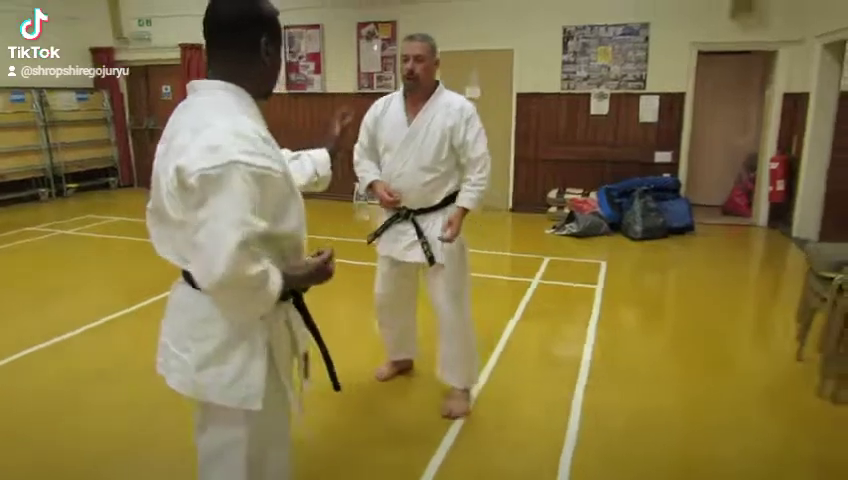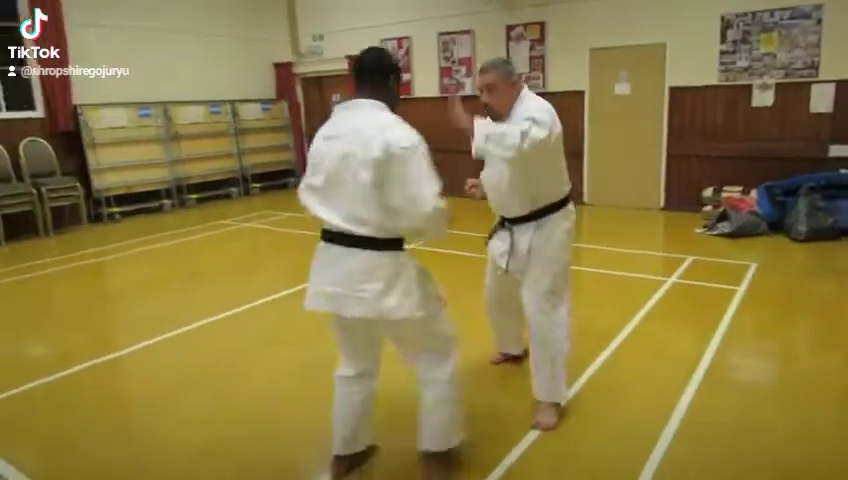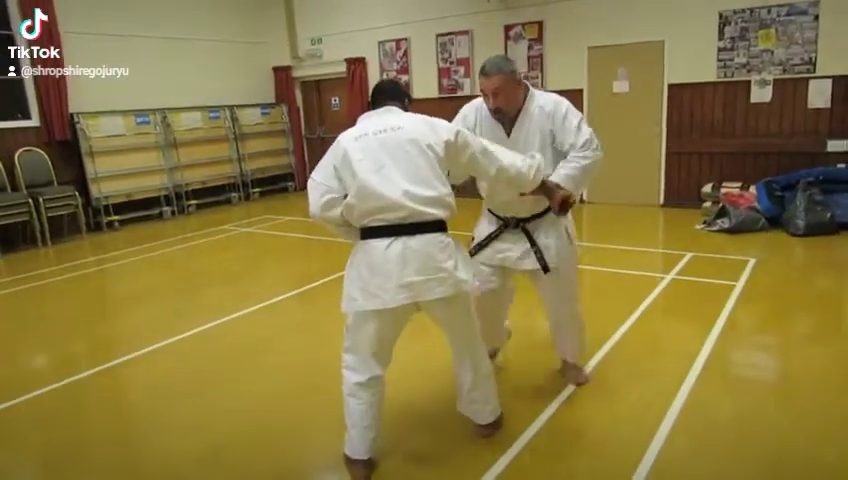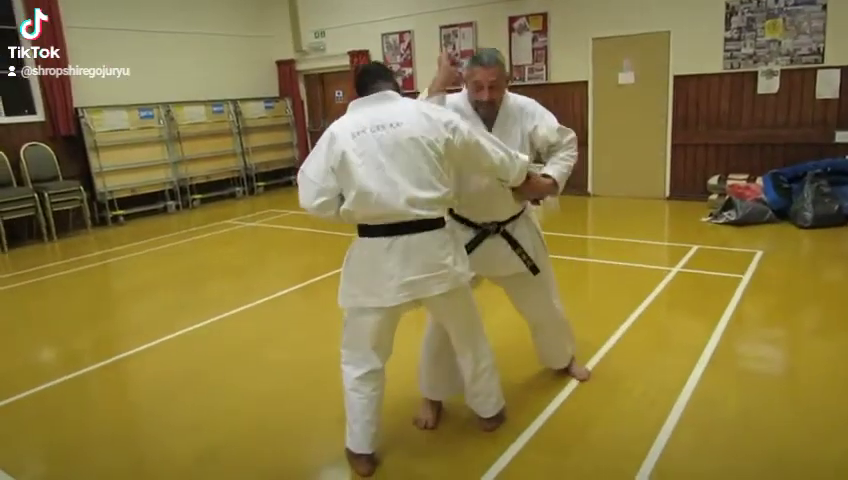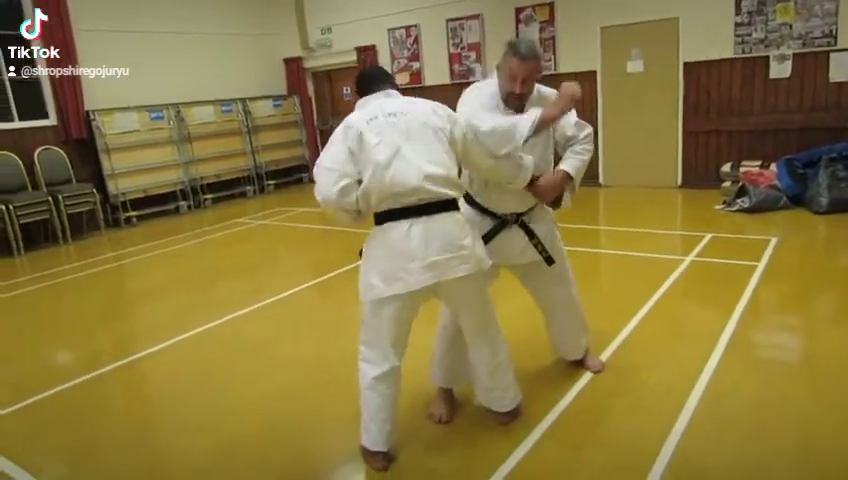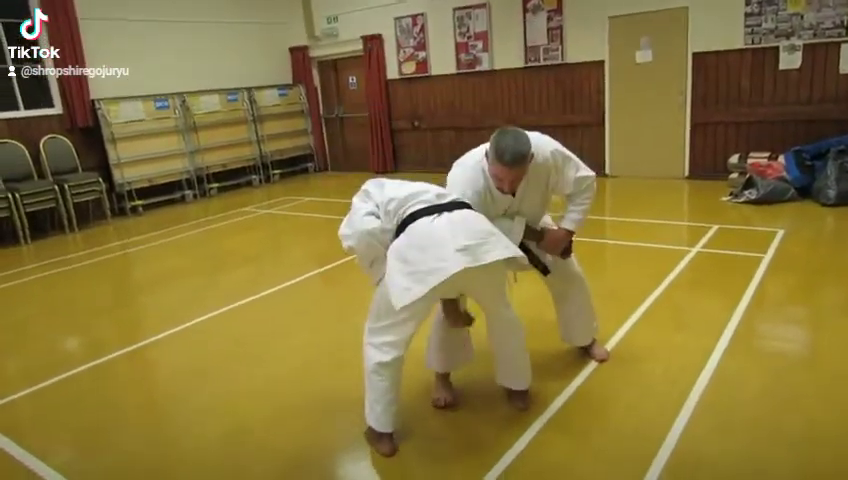
dt=0.7s
person 1, frame 1
left shoulder: (200, 113)
right shoulder: (232, 140)
left elbow: (275, 176)
right elbow: (226, 269)
left wrist: (325, 152)
right wrist: (296, 278)
left hip: (211, 316)
right hip: (237, 329)
person 1, frame 2
left shoulder: (327, 131)
right shoulder: (398, 135)
right elbow: (423, 213)
right wrist: (437, 224)
left hip: (333, 264)
right hip: (380, 270)
left knee: (356, 365)
right knee: (437, 355)
person 1, frame 3
left shoulder: (347, 141)
right shoulder: (434, 128)
left elbow: (321, 205)
right elbow: (500, 163)
right wrist: (549, 189)
left hip: (376, 260)
right hip: (433, 251)
left knee: (362, 361)
right knee: (467, 341)
right ankle: (486, 416)
person 1, frame 4
left shoulder: (338, 132)
right shoulder: (430, 116)
left elbow: (315, 199)
right elbow: (489, 155)
right wrist: (525, 177)
left hip: (376, 256)
right hip: (433, 246)
left knee: (362, 356)
right knee: (467, 335)
right ankle: (489, 410)
person 1, frame 5
left shoulder: (352, 125)
right shoulder: (434, 110)
left elbow: (330, 192)
right elbow: (487, 156)
left wrist: (356, 212)
right wrist: (530, 176)
left hip: (394, 244)
right hip: (451, 233)
left knee: (379, 350)
right knee: (481, 328)
left ankle: (376, 445)
right ankle: (503, 404)
person 1, frame 6
left shoulder: (368, 194)
right shoulder: (419, 191)
left elbow: (361, 234)
left wrist: (384, 274)
right wrist: (450, 306)
left hip: (422, 245)
right hip: (474, 230)
left knee: (382, 339)
right knee: (500, 311)
left ankle: (381, 431)
right ankle: (517, 388)
person 2, frame 1
left shoulder: (458, 109)
right shoulder: (381, 109)
left elbow: (478, 167)
right elbow: (363, 155)
left wrist: (461, 211)
right wrist: (376, 185)
left hip: (439, 221)
right hip: (395, 220)
left knee: (451, 304)
right knee: (389, 297)
left ankle: (459, 385)
right ankle: (401, 357)
person 2, frame 2
left shoulder: (537, 113)
right shoulder: (493, 123)
left elbow: (517, 146)
left wrist: (471, 125)
right wrist: (482, 183)
left hip: (543, 226)
right hip: (510, 226)
left knee: (543, 309)
right knee: (499, 295)
left ankle: (550, 398)
right ankle: (513, 348)
person 2, frame 3
left shoulder: (553, 108)
right shoulder: (472, 114)
left elbow: (588, 149)
left wrist: (557, 185)
left hip: (545, 224)
right hip: (495, 224)
left knee: (561, 298)
right knee: (483, 293)
left ankle: (569, 359)
right ankle: (492, 343)
person 2, frame 4
left shoulder: (527, 111)
right shoulder: (449, 110)
left elbow: (564, 144)
left wrist: (550, 179)
right wrist: (436, 88)
left hip: (514, 229)
right hip: (461, 233)
left knee: (543, 302)
left ankle: (562, 358)
right ankle: (432, 396)
person 2, frame 5
left shoulder: (547, 99)
right shoulder: (477, 96)
left elbow: (582, 138)
right elbow: (487, 135)
left wrist: (564, 176)
right wrist: (545, 118)
left hip: (531, 219)
right hip: (478, 220)
left knee: (559, 291)
right knee: (460, 305)
left ankle: (577, 351)
right ankle: (444, 388)
person 2, frame 6
left shoulder: (547, 152)
right shoulder: (466, 178)
left elbow: (584, 184)
left wrist: (565, 230)
left hip: (529, 226)
left knee: (568, 275)
left ankle: (585, 339)
right ankle: (442, 376)
